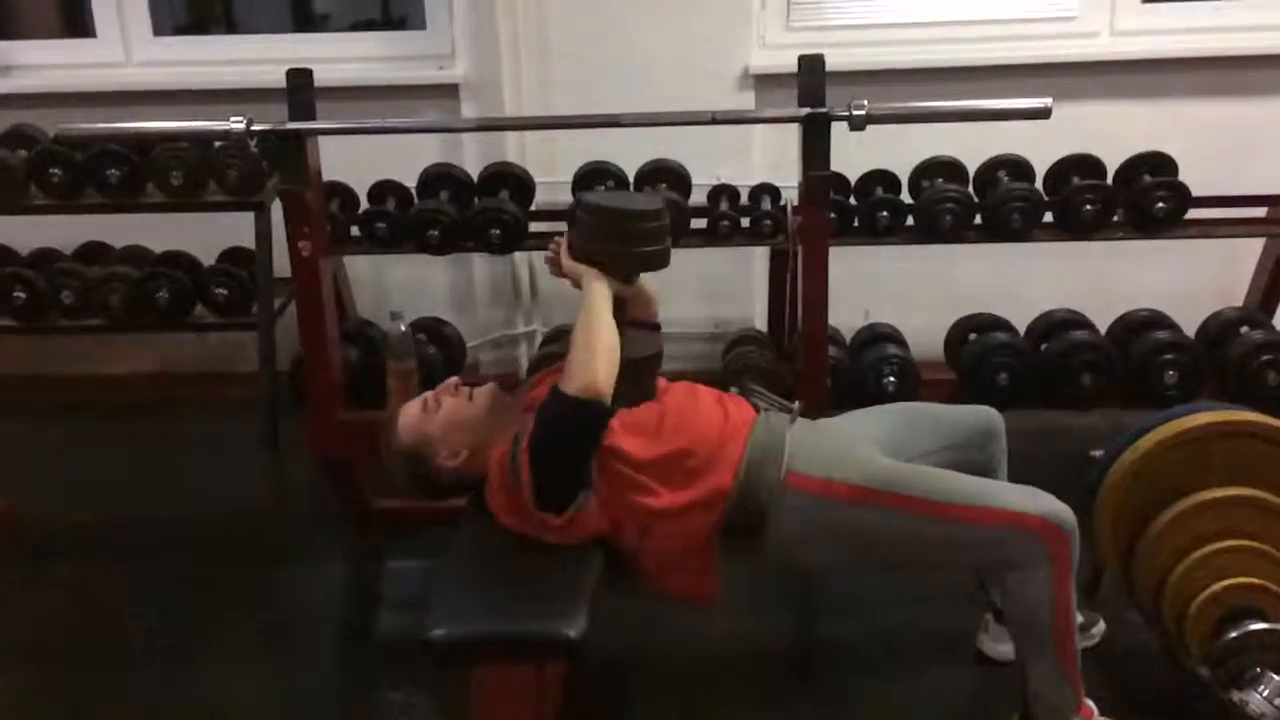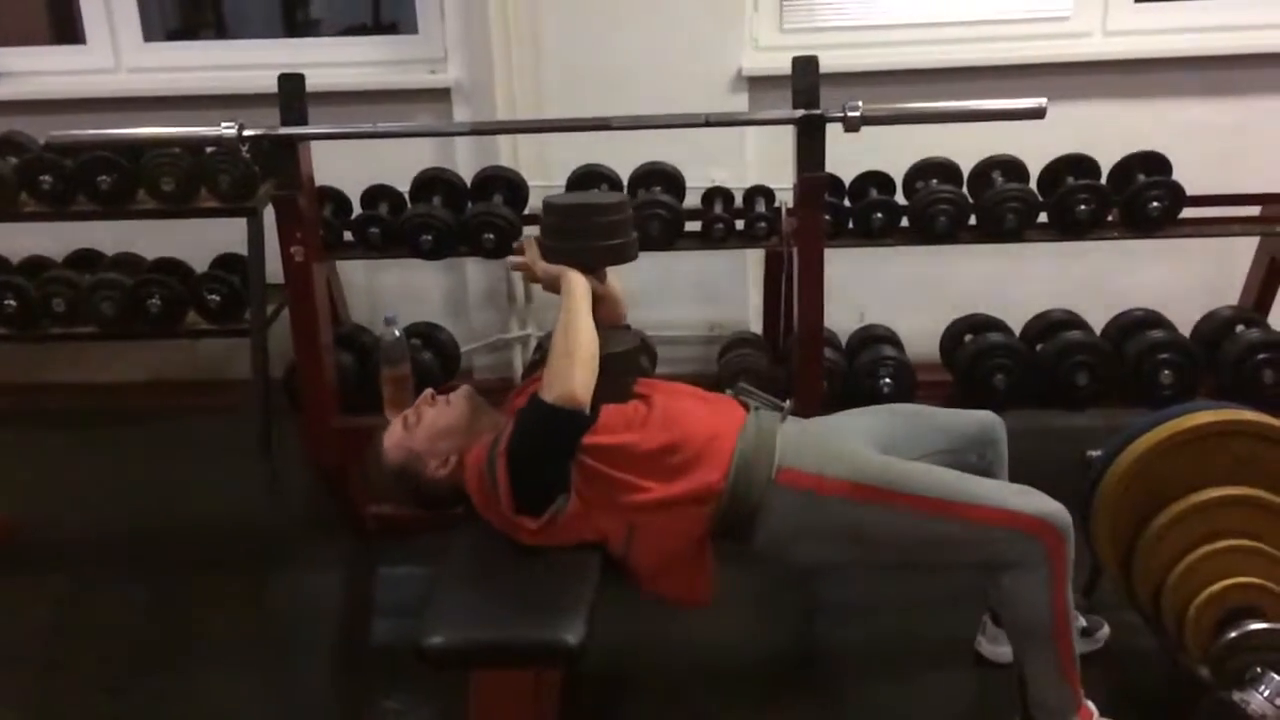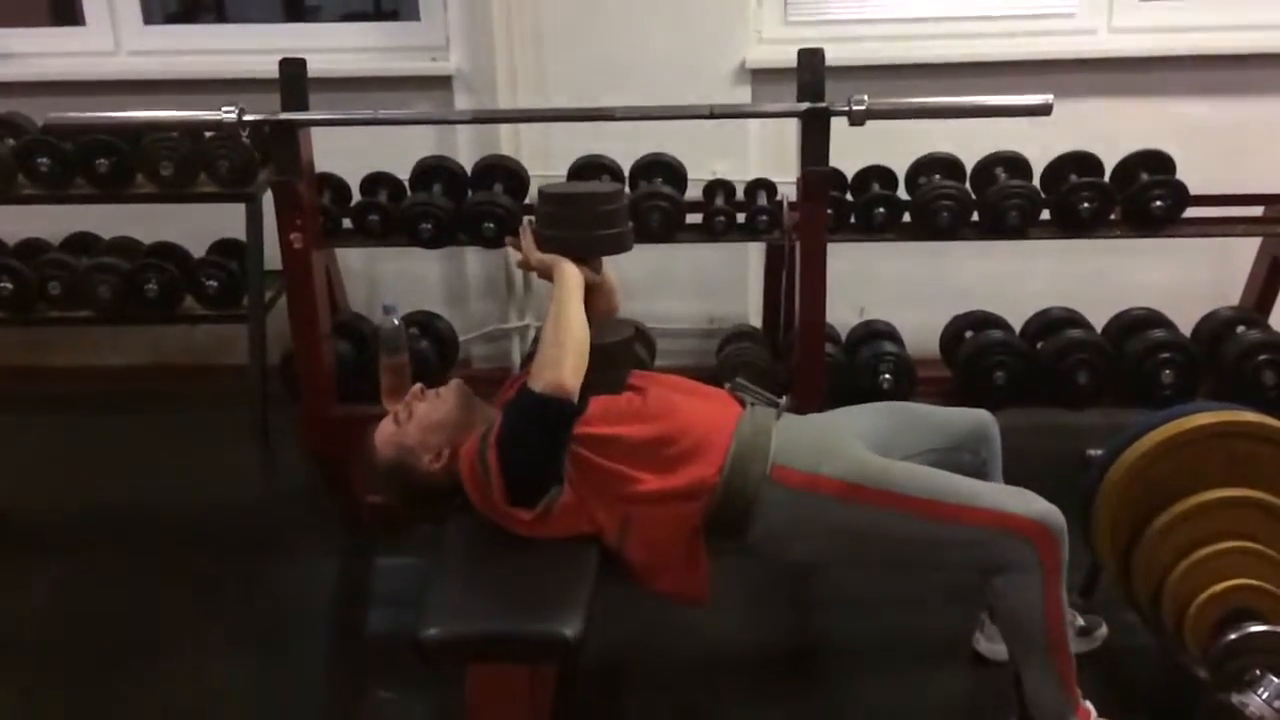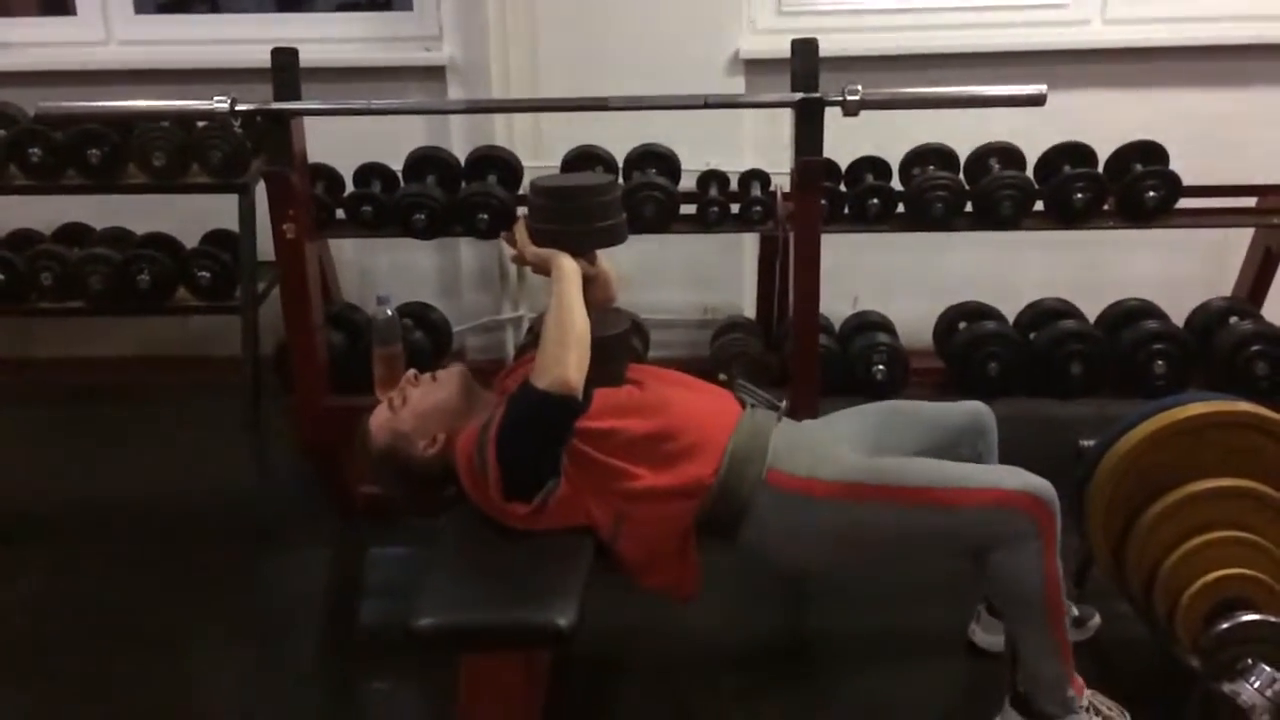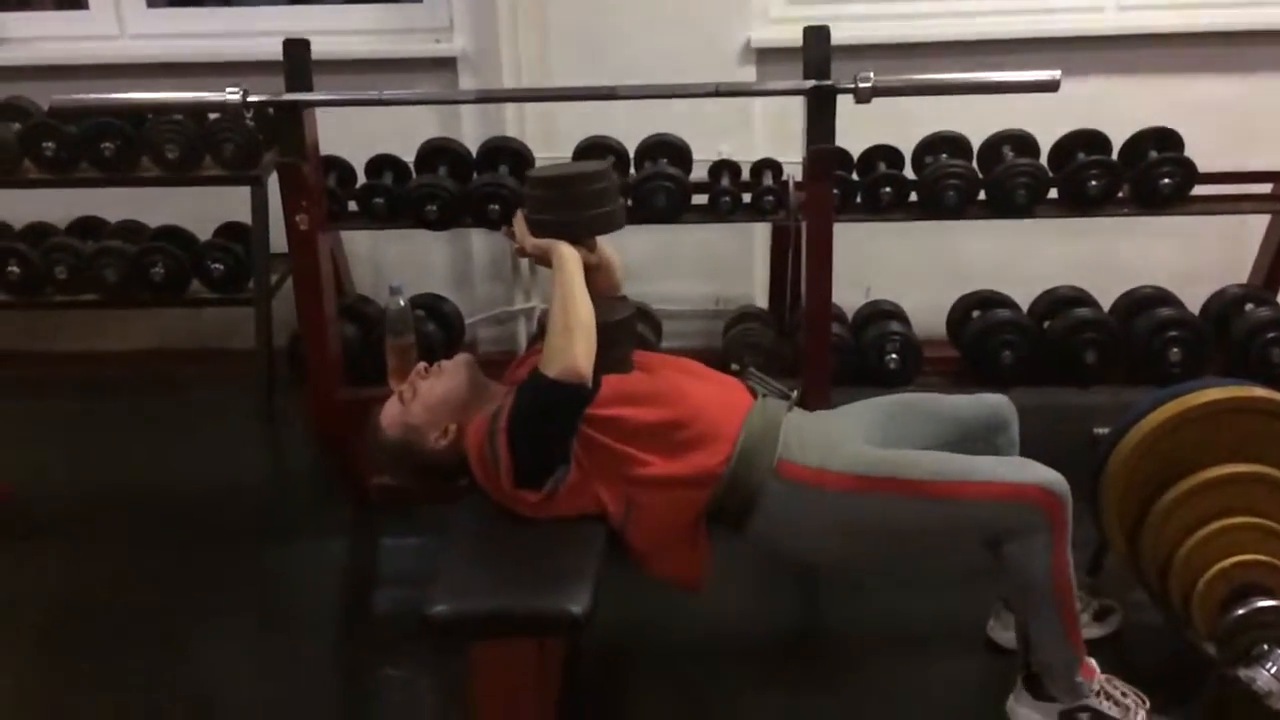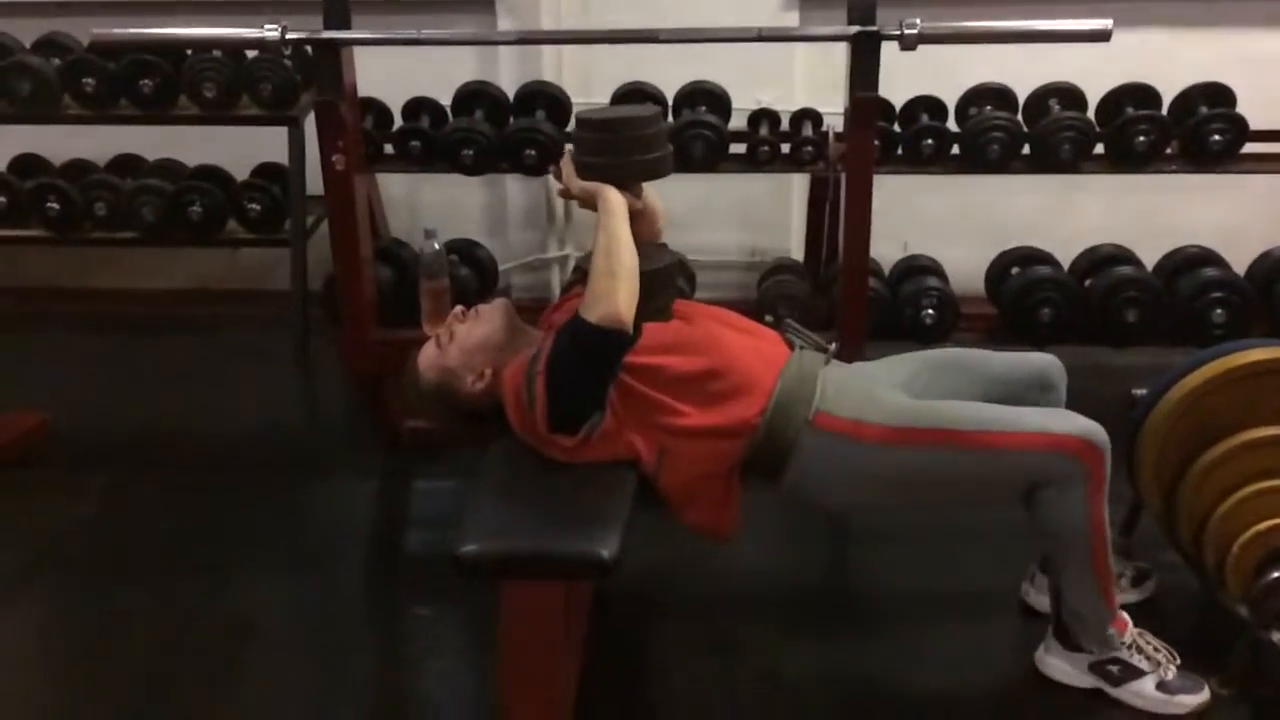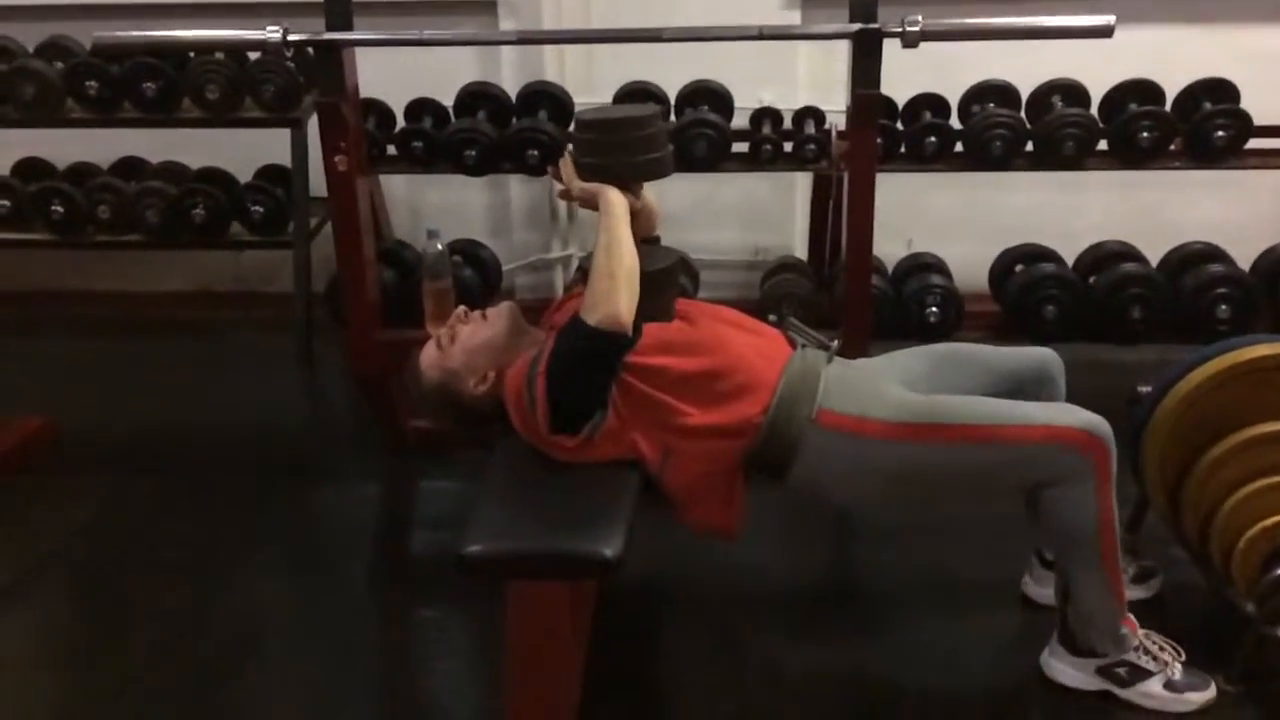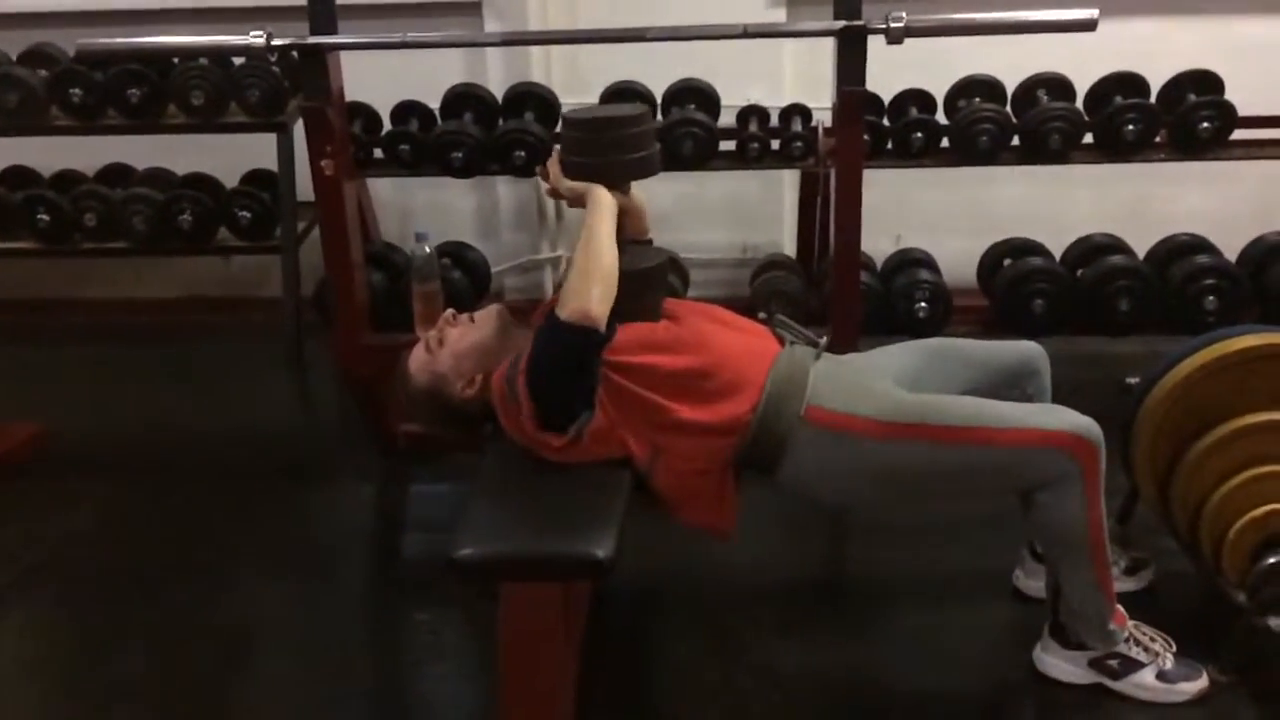
dt=0.5s
person 1, frame 1
left shoulder: (531, 409)
right shoulder: (525, 472)
left elbow: (638, 347)
right elbow: (590, 394)
left wrist: (619, 277)
right wrist: (594, 285)
left hip: (780, 437)
right hip: (784, 488)
left knee: (982, 429)
right knee: (1047, 527)
left ankle: (1016, 612)
person 1, frame 2
left shoulder: (512, 417)
right shoulder: (503, 471)
left elbow: (609, 348)
right elbow: (569, 400)
left wrist: (587, 280)
right wrist: (570, 282)
left hip: (771, 437)
right hip: (775, 487)
left knee: (980, 434)
right knee: (1040, 526)
left ankle: (1017, 615)
person 1, frame 3
left shoulder: (508, 412)
right shoulder: (499, 465)
left elbow: (601, 335)
right elbow: (558, 388)
left wrist: (586, 271)
right wrist: (563, 274)
left hip: (769, 434)
right hip: (771, 485)
left knee: (974, 432)
right knee: (1036, 528)
left ankle: (1020, 616)
person 1, frame 4
left shoulder: (503, 396)
right shoulder: (494, 455)
left elbow: (597, 327)
right elbow: (563, 385)
left wrist: (580, 263)
right wrist: (560, 266)
left hip: (768, 436)
right hip: (770, 491)
left knee: (969, 423)
right knee: (1027, 503)
left ankle: (1011, 606)
person 1, frame 5
left shoulder: (512, 384)
right shoulder: (509, 444)
left elbow: (606, 316)
right elbow: (568, 378)
left wrist: (585, 251)
right wrist: (559, 257)
left hip: (781, 428)
right hip: (776, 479)
left knee: (990, 418)
right knee: (1040, 493)
left ankle: (1037, 600)
person 1, frame 6
left shoulder: (548, 332)
right shoulder: (541, 389)
left elbow: (648, 254)
right elbow: (611, 321)
left wrist: (626, 195)
right wrist: (607, 201)
left hip: (817, 378)
right hip: (813, 434)
left knee: (1038, 376)
right knee: (1077, 446)
left ankle: (1067, 568)
right ankle: (1088, 640)
person 1, frame 7
left shoulder: (553, 328)
right shoulder: (544, 390)
left elbow: (643, 252)
right elbow: (612, 326)
left wrist: (620, 191)
right wrist: (609, 202)
left hip: (819, 375)
right hip: (816, 428)
left knee: (1037, 369)
right knee: (1082, 439)
left ankle: (1069, 560)
right ankle: (1096, 644)
person 1, frame 8
left shoulder: (537, 335)
right shoulder: (533, 392)
left elbow: (634, 251)
right elbow: (584, 320)
left wrist: (609, 193)
right wrist: (596, 201)
left hip: (804, 368)
right hip: (803, 426)
left knee: (1022, 363)
right knee: (1072, 442)
left ankle: (1058, 553)
right ankle: (1087, 637)
